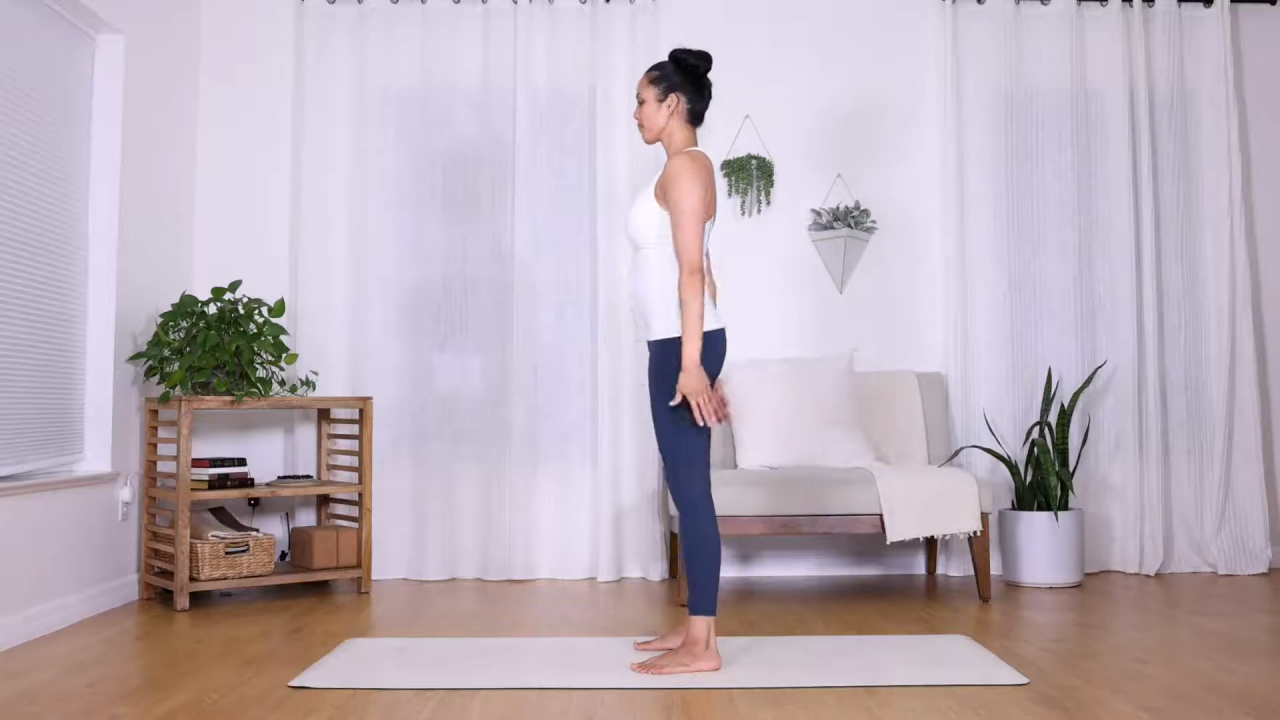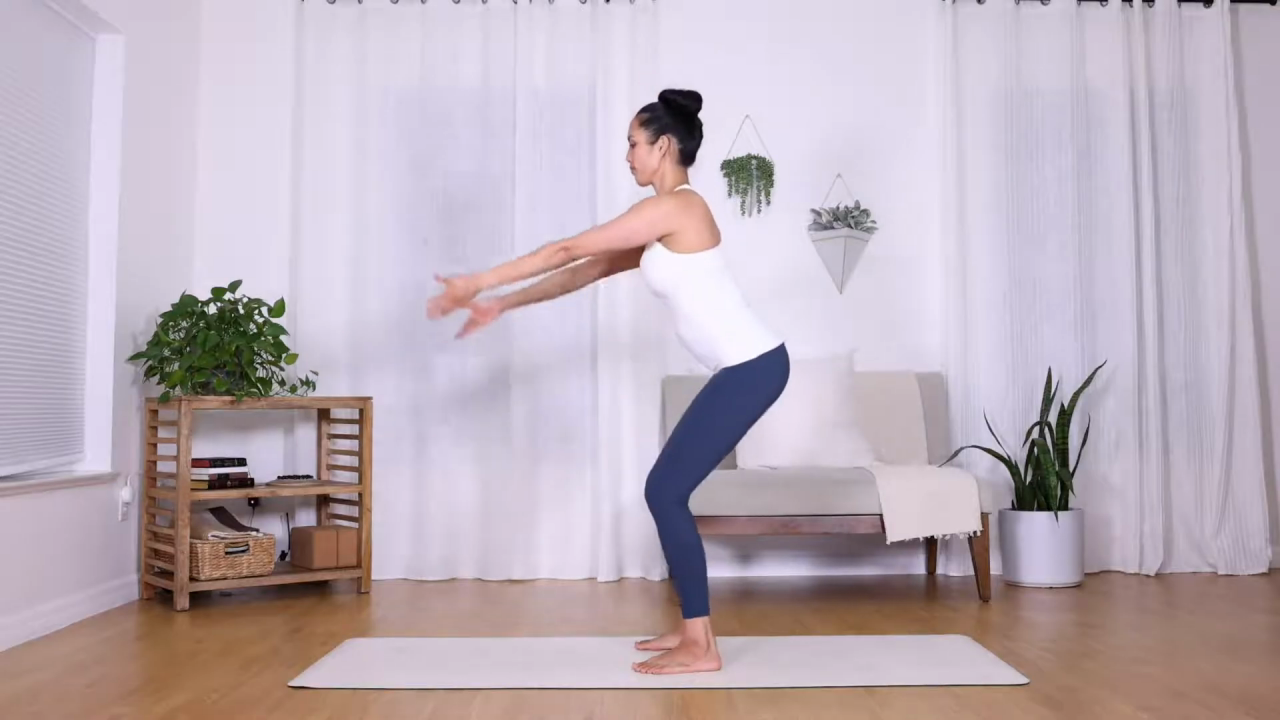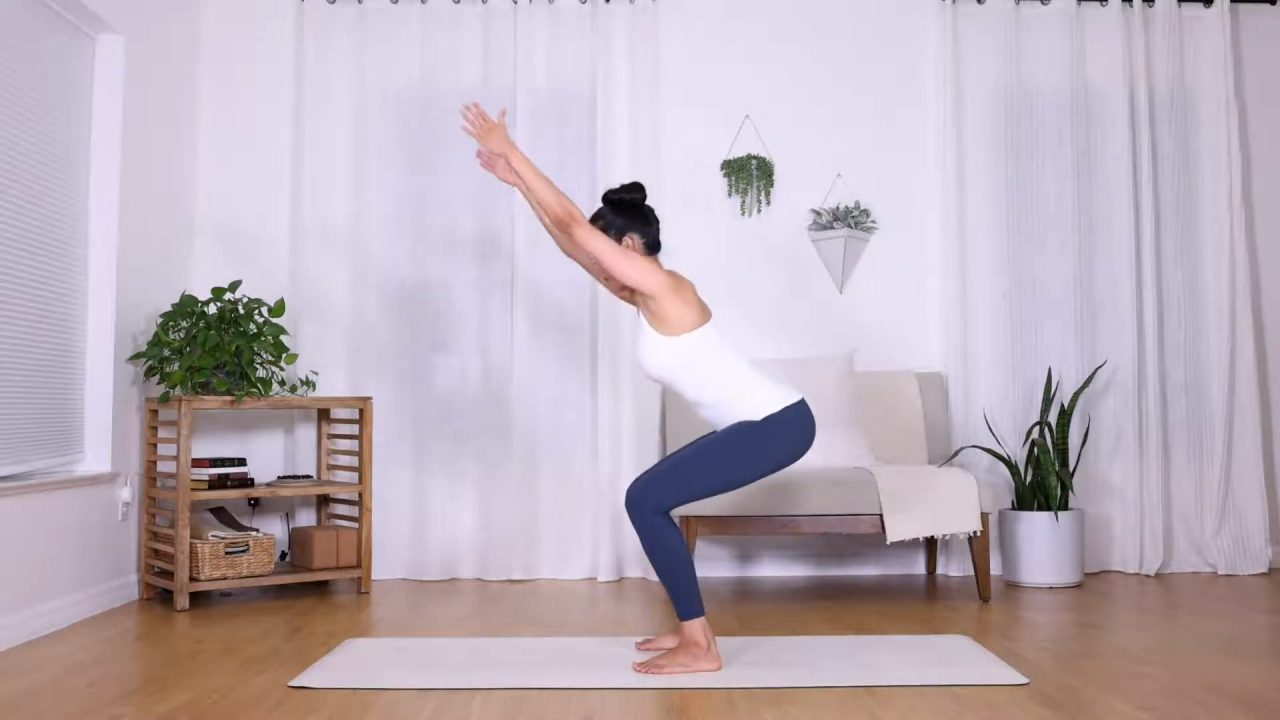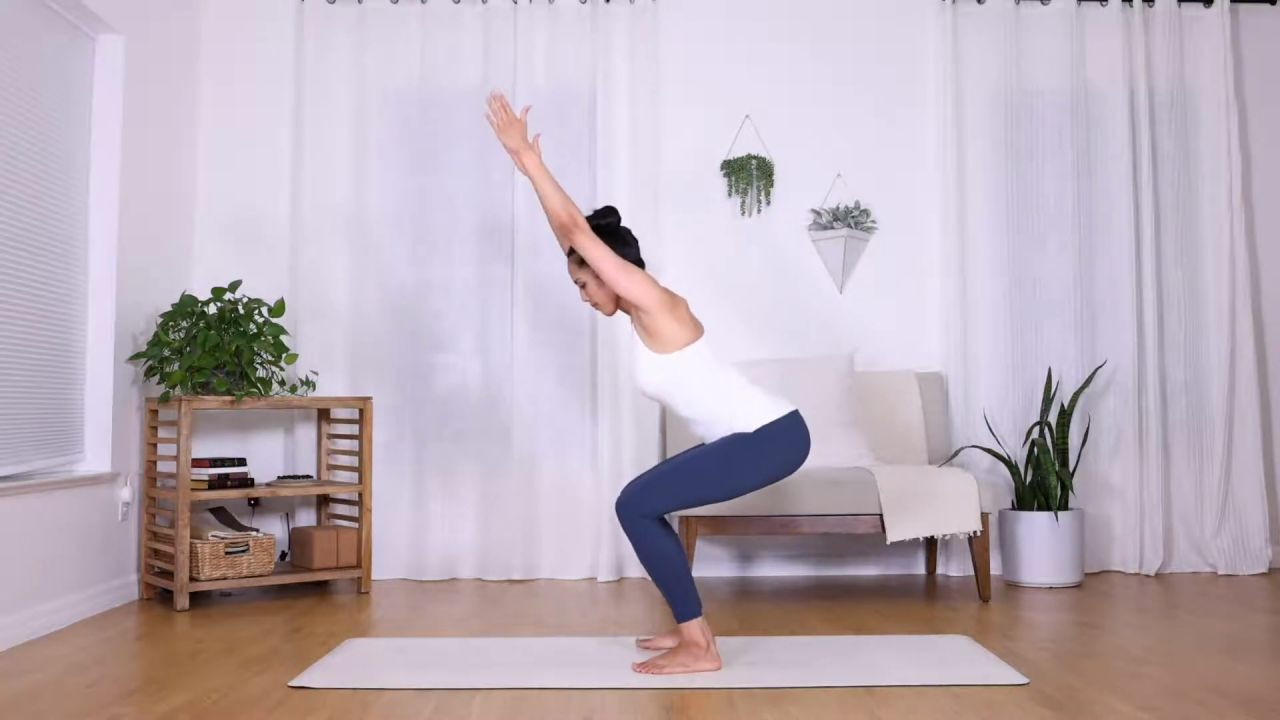
dt=1s
person 1, frame 1
left shoulder: (684, 167)
right shoulder: (684, 170)
left elbow: (691, 270)
left wrist: (692, 361)
left hip: (680, 345)
right hip: (680, 344)
left knee: (691, 491)
right knee: (686, 491)
left ankle: (701, 645)
right ankle: (693, 628)
person 1, frame 2
left shoulder: (672, 207)
right shoulder: (672, 213)
left elbow: (571, 251)
right elbow: (591, 269)
left wrist: (481, 282)
right wrist: (505, 303)
left hip: (749, 368)
right hip: (745, 367)
left knee: (666, 493)
right knee: (667, 492)
left ankle: (699, 647)
right ankle: (693, 629)
person 1, frame 3
left shoulder: (664, 288)
right shoulder: (649, 294)
left elbow: (573, 224)
right elbow: (573, 241)
left wrist: (509, 151)
right wrist: (517, 181)
left hip: (776, 425)
right hip: (766, 421)
left knee: (645, 501)
right knee: (649, 500)
left ankle: (699, 647)
right ankle: (691, 630)
person 1, frame 4
left shoulder: (656, 304)
right shoulder: (646, 311)
left elbow: (578, 230)
right elbow: (574, 240)
left wrist: (525, 154)
right wrist: (532, 169)
left hip: (770, 438)
right hip: (761, 434)
left knee: (635, 506)
right knee: (644, 505)
left ankle: (698, 647)
right ankle: (690, 629)
